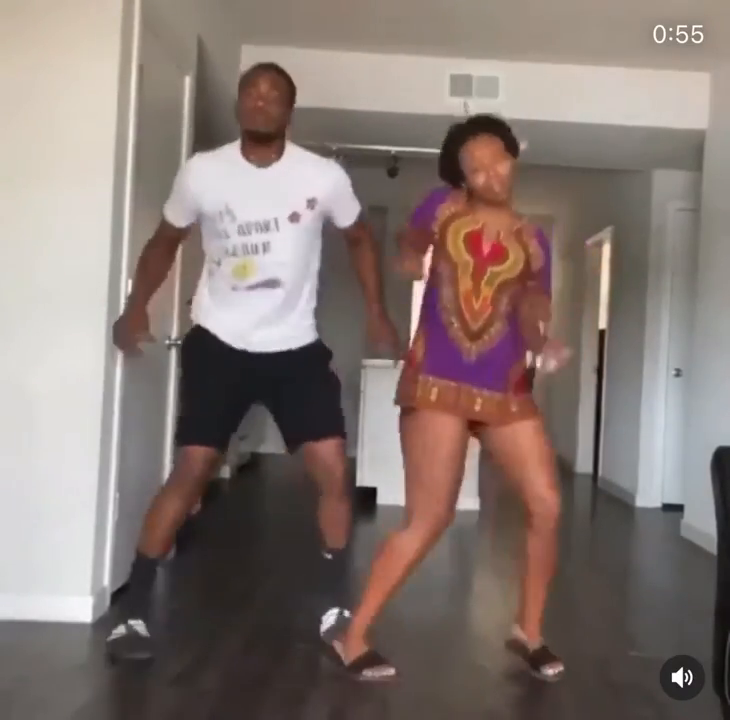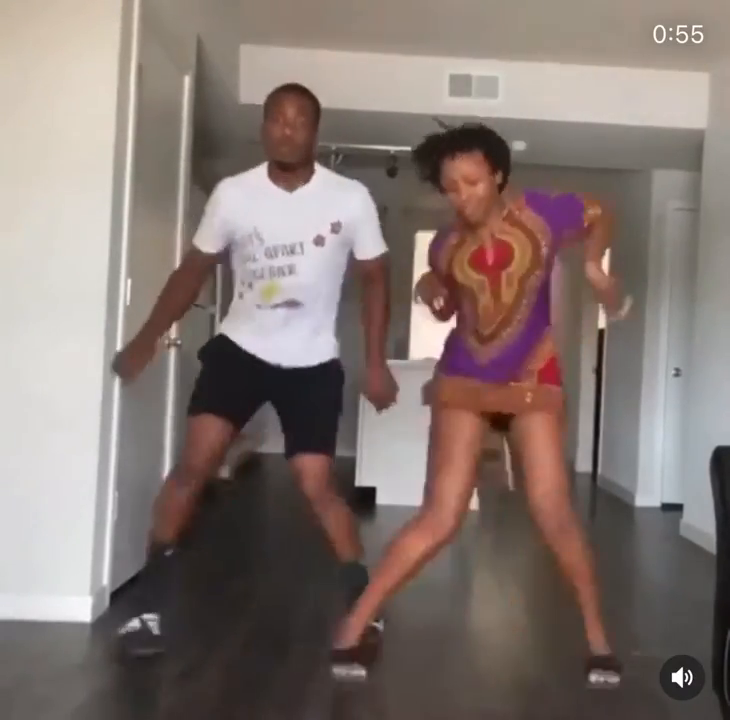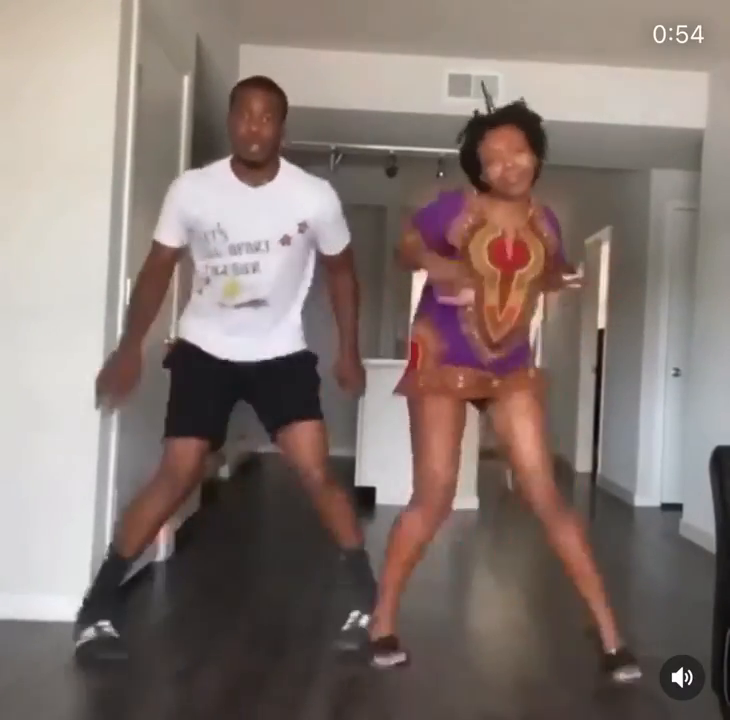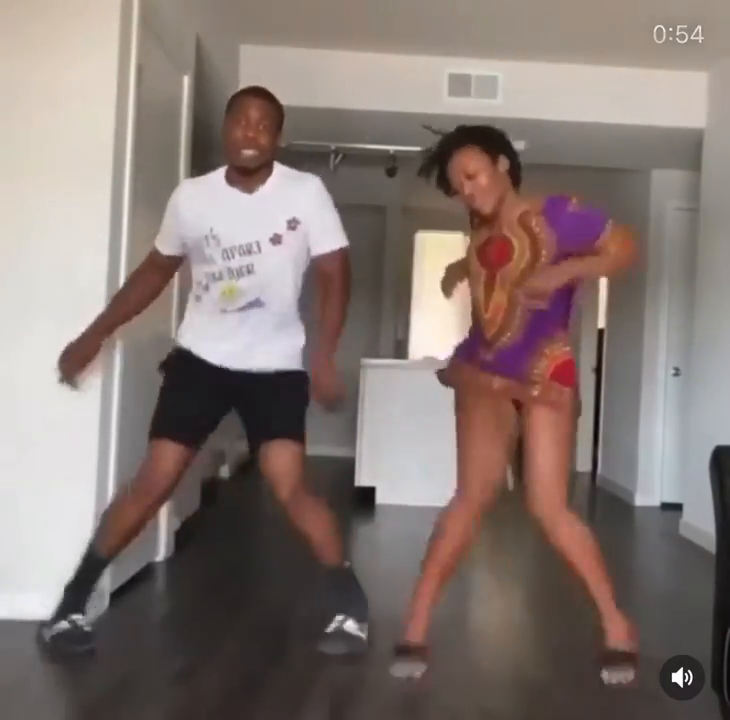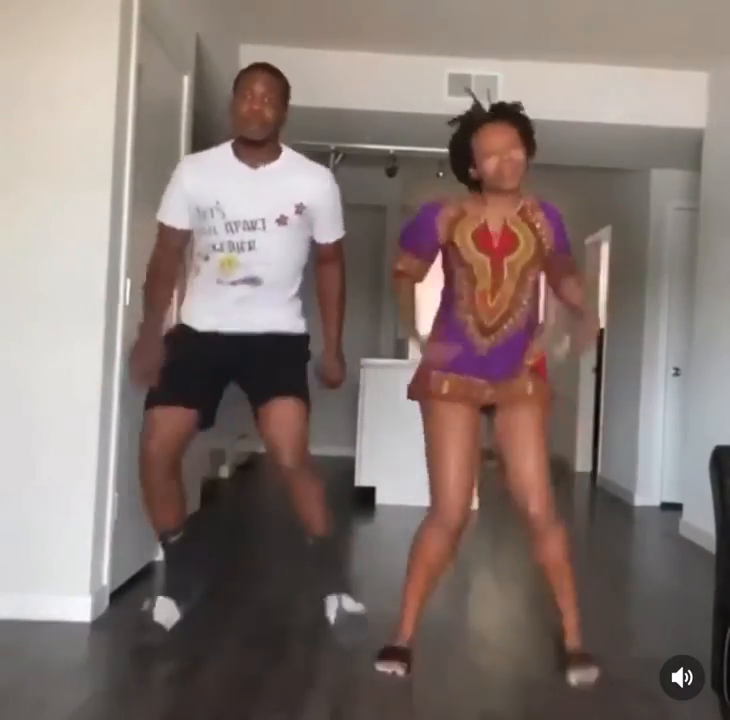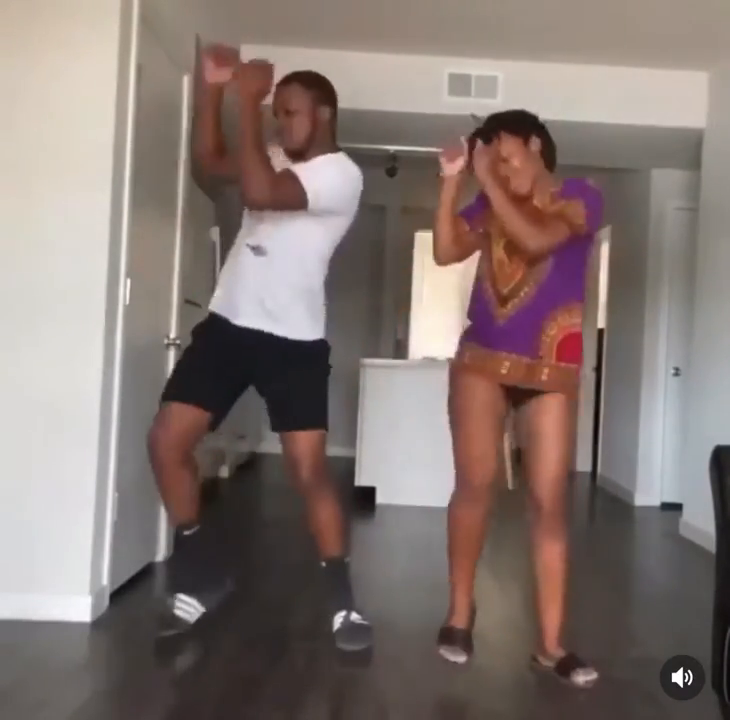
dt=0.5s
person 1, frame 1
left shoulder: (323, 176)
right shoulder: (201, 172)
left elbow: (360, 240)
right elbow: (164, 240)
left wrist: (376, 312)
right wrist: (136, 305)
left hip: (294, 348)
right hip: (218, 344)
left knee: (332, 472)
right knee: (190, 473)
left ankle: (334, 600)
right ankle: (135, 607)
person 1, frame 2
left shoulder: (350, 198)
right shoulder: (231, 194)
left elbow: (375, 279)
right elbow: (194, 271)
left wrist: (376, 361)
right wrist: (148, 336)
left hip: (311, 361)
right hip: (240, 348)
left knee: (317, 486)
right knee: (194, 463)
left ankle: (362, 605)
right ankle: (149, 604)
person 1, frame 3
left shoulder: (316, 196)
right shoulder: (191, 189)
left elbow: (341, 270)
right elbow: (158, 269)
left wrist: (349, 350)
right wrist: (129, 348)
left hip: (281, 353)
right hip: (206, 349)
left knee: (317, 473)
right knee: (177, 472)
left ankle: (363, 600)
right ankle: (99, 606)
person 1, frame 4
left shoulder: (307, 192)
right shoulder: (190, 197)
left elbow: (335, 277)
right elbow: (155, 270)
left wrist: (324, 355)
right wrist: (95, 335)
left hip: (274, 365)
right hip: (202, 358)
left knee: (291, 489)
right knee: (154, 481)
left ankle: (347, 605)
right ankle: (75, 601)
person 1, frame 5
left shoulder: (314, 182)
right shoulder: (195, 171)
left elbow: (331, 263)
right elbow: (166, 256)
left wrist: (332, 343)
right wrist: (150, 337)
left hip: (275, 334)
right hip: (200, 332)
left knee: (291, 456)
right knee: (156, 450)
left ankle: (333, 583)
right ankle: (182, 576)
person 1, frame 6
left shoulder: (341, 176)
right shoulder: (276, 159)
left elbow: (260, 193)
right elbow: (210, 159)
left wrist: (251, 107)
right wrist: (213, 87)
left hip: (293, 341)
right hip: (226, 326)
left knee: (310, 471)
right knee: (166, 440)
left ankle: (342, 600)
right ankle: (203, 571)
person 2, frame 1
left shoulder: (534, 243)
right shoulder: (441, 208)
left elbow: (532, 317)
right elbow: (411, 246)
left wrist: (544, 344)
right wrist: (411, 263)
left hip: (506, 388)
right hip: (436, 382)
left knee: (546, 507)
right knee: (429, 517)
left ankle: (529, 633)
right ankle: (351, 635)
person 2, frame 2
left shoulder: (539, 211)
right shoulder: (446, 243)
left elbow: (599, 217)
left wrist: (593, 267)
right wrist: (434, 293)
left hip: (530, 380)
right hip: (463, 380)
left knee: (554, 516)
right knee: (440, 518)
left ankle: (598, 640)
right ankle: (354, 629)
person 2, frame 3
left shoulder: (545, 225)
right shoulder: (456, 209)
right elbow: (408, 247)
left wrist: (563, 275)
right wrist: (433, 267)
left hip: (509, 371)
right hip: (443, 364)
left knee: (545, 498)
right knee: (433, 499)
left ankle: (610, 636)
right ankle: (382, 621)
person 2, frame 4
left shoulder: (557, 214)
right shoulder: (481, 227)
left elbow: (626, 248)
left wrist: (565, 270)
right wrist: (462, 270)
left hip: (544, 374)
right hip: (483, 370)
left knee: (550, 509)
right knee: (474, 497)
left ankle: (618, 631)
right ankle: (415, 633)
person 2, frame 5
left shoulder: (546, 219)
right shoulder: (442, 218)
left elbow: (564, 279)
right elbow: (403, 278)
left wrist: (584, 320)
right wrist: (423, 337)
left hip: (520, 378)
right hip: (454, 377)
left knee: (540, 510)
right knee: (448, 512)
left ankle: (572, 639)
right ankle: (403, 637)
person 2, frame 6
left shoulder: (580, 196)
right shoulder: (491, 206)
left elbow: (536, 239)
right elbow: (445, 252)
left wrist: (490, 182)
right wrist: (451, 181)
left hip: (551, 360)
right hip: (483, 356)
left knee: (548, 504)
right knee: (474, 486)
left ankle: (552, 645)
right ankle: (459, 616)
